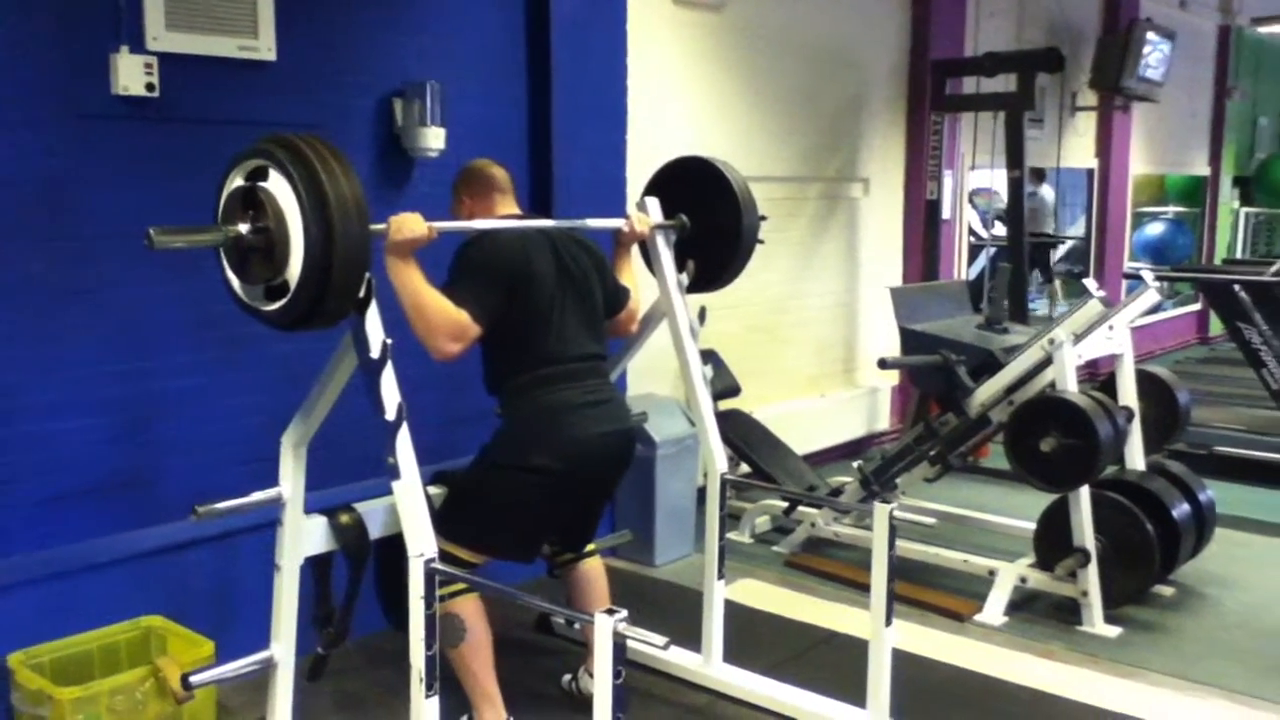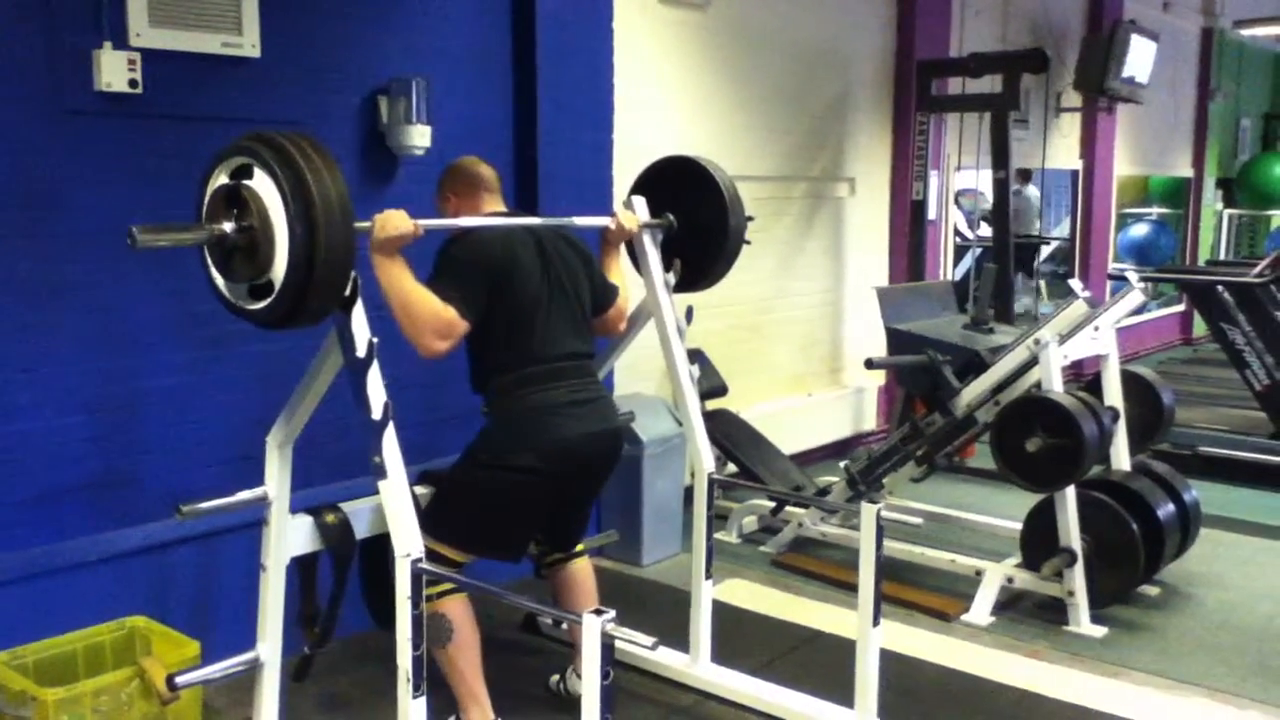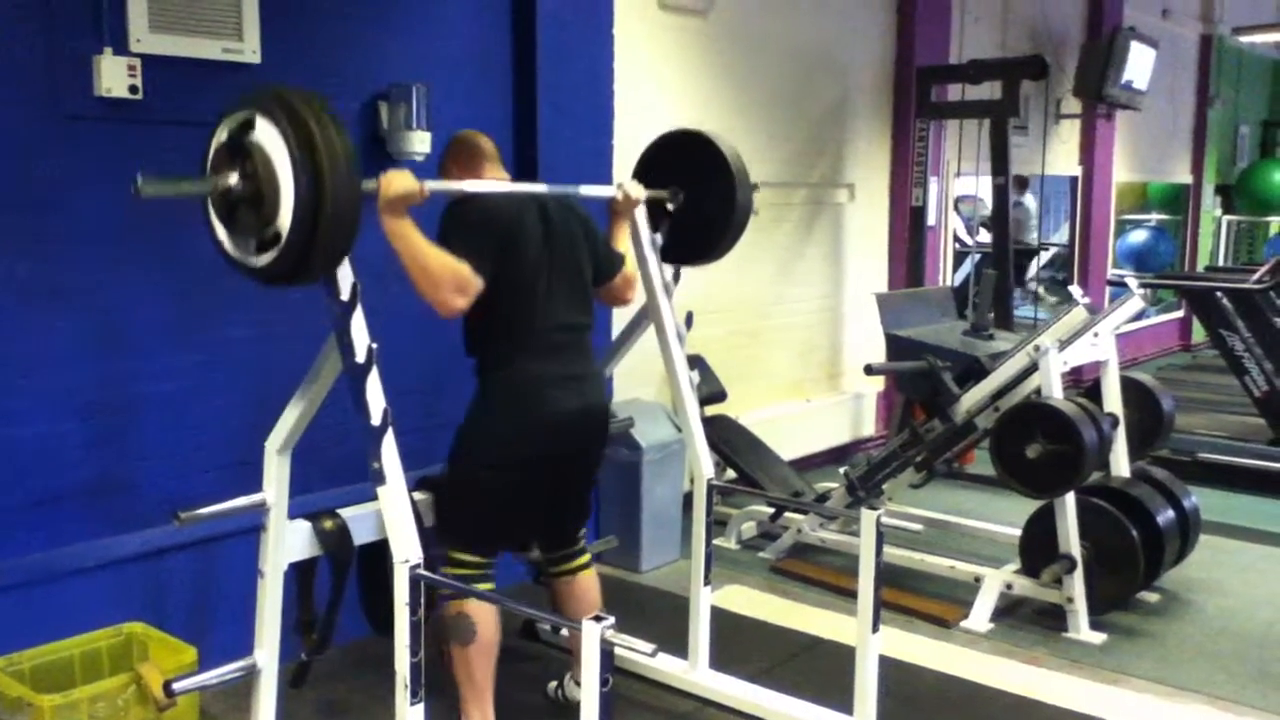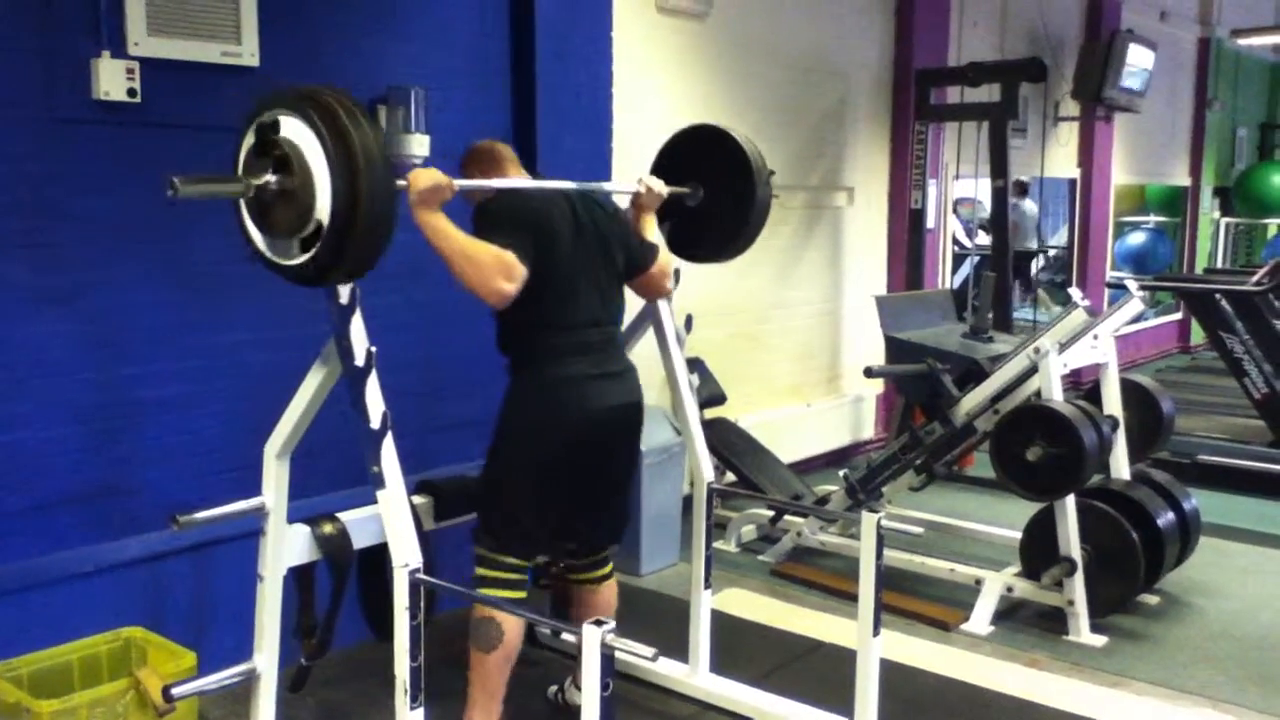
dt=0.4s
person 1, frame 1
left shoulder: (488, 250)
right shoulder: (578, 244)
left elbow: (448, 338)
right elbow: (627, 321)
left wrist: (400, 258)
right wrist: (626, 249)
left hip: (548, 436)
right hip: (613, 427)
left knee: (444, 563)
right knee: (572, 542)
right ankle: (600, 672)
person 1, frame 2
left shoulder: (472, 247)
right shoulder: (565, 241)
left elbow: (435, 335)
right elbow: (614, 320)
left wrist: (387, 256)
right wrist: (614, 248)
left hip: (532, 436)
right hip: (601, 426)
left knee: (430, 563)
right knee: (561, 542)
right ankle: (589, 672)
person 1, frame 3
left shoulder: (474, 211)
right shoulder: (567, 210)
left elbow: (451, 293)
right elbow: (622, 289)
left wrist: (396, 216)
right wrist: (622, 217)
left hip: (519, 406)
right hip: (587, 399)
left knee: (464, 563)
right knee: (566, 543)
person 1, frame 4
left shoulder: (505, 208)
right shoulder: (597, 205)
left elbow: (499, 283)
right elbow: (659, 281)
left wrist: (430, 212)
right wrist: (646, 213)
left hip: (552, 402)
right hip: (619, 396)
left knee: (503, 565)
right knee: (592, 552)
